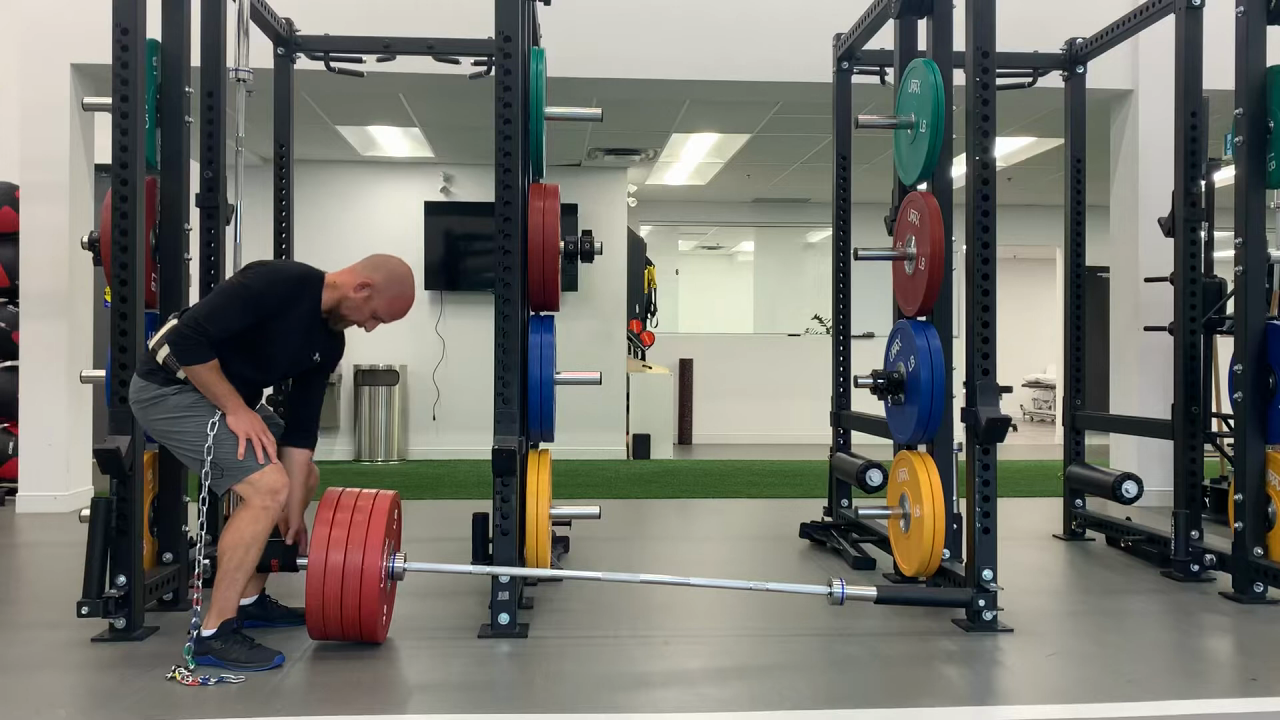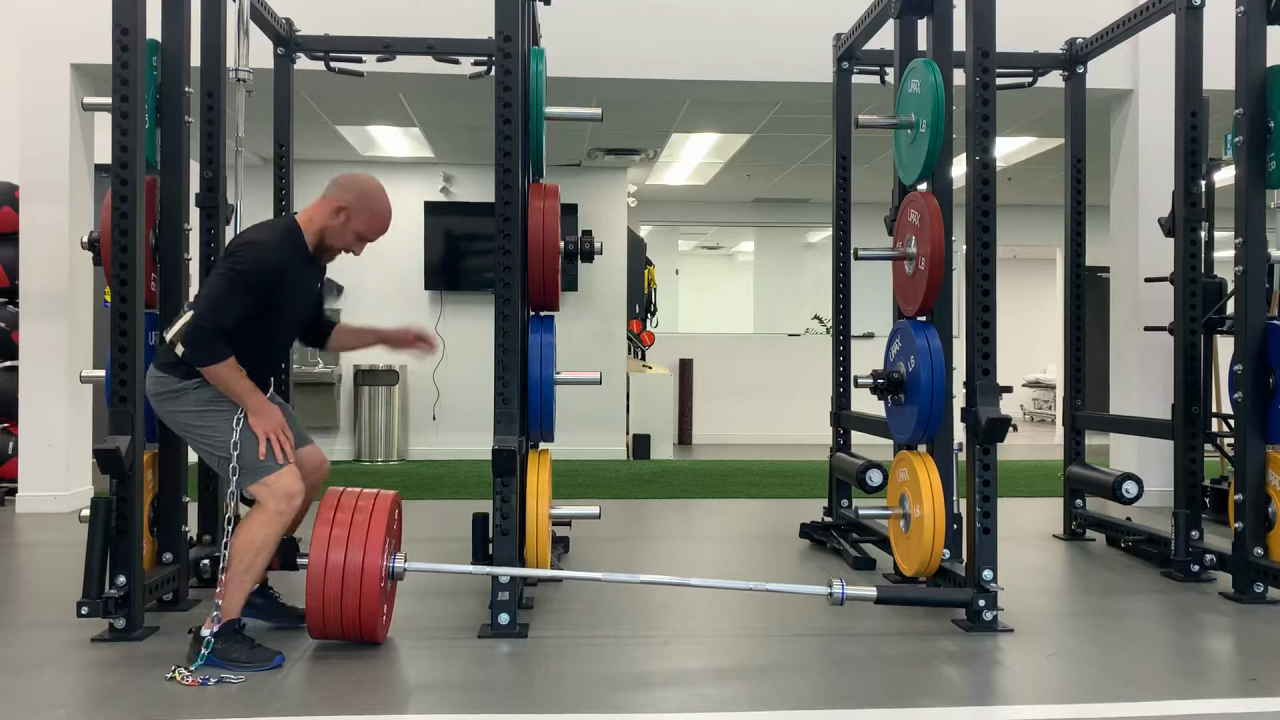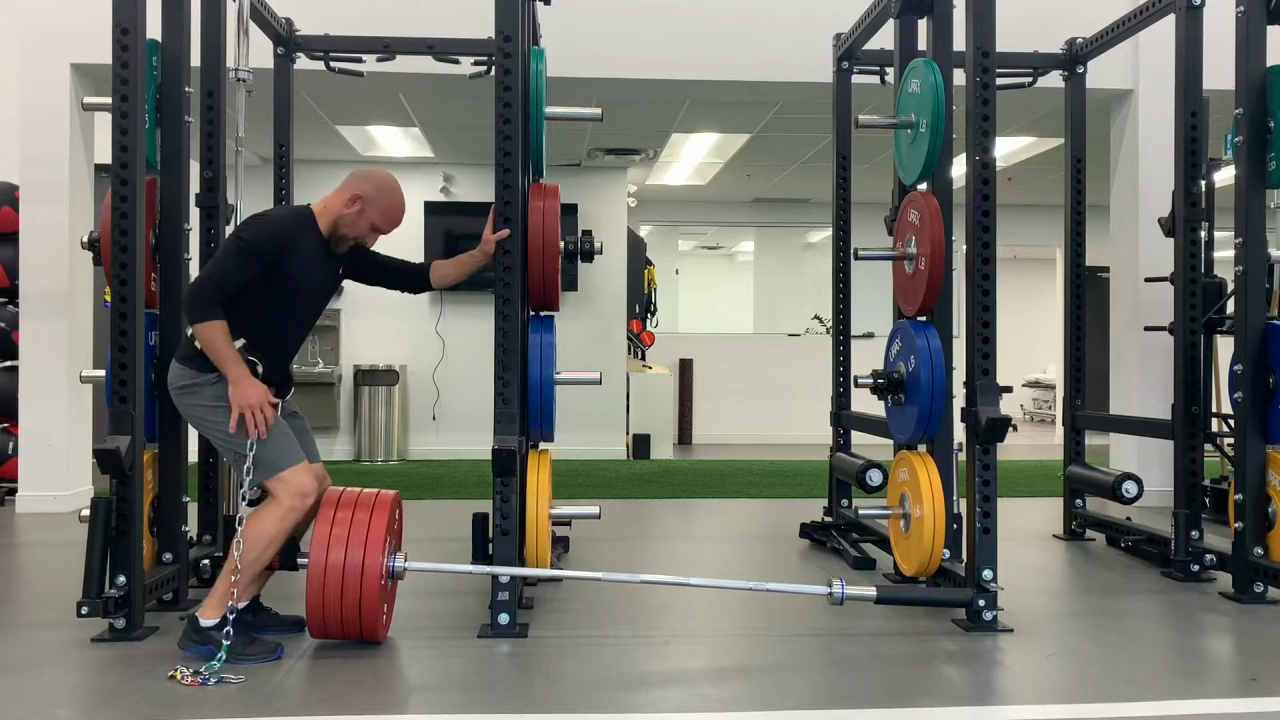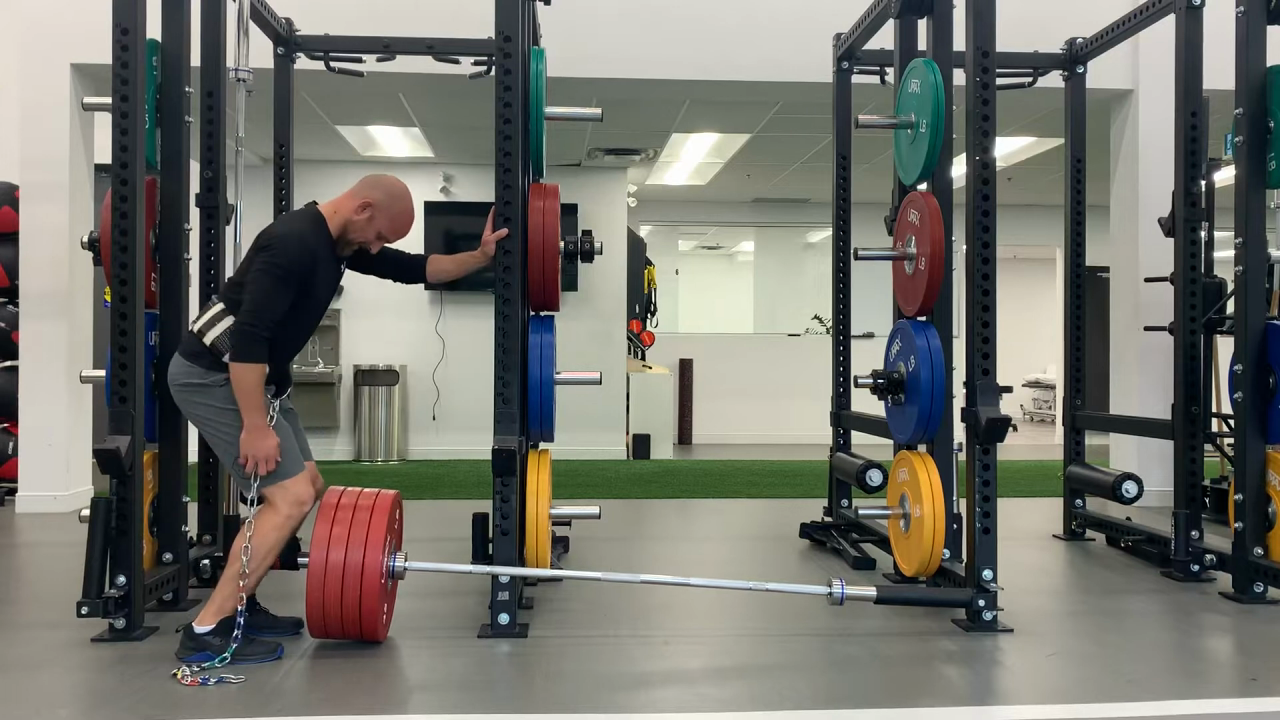
dt=0.4s
person 1, frame 1
left shoulder: (328, 341)
right shoulder: (277, 283)
left elbow: (302, 423)
right elbow: (188, 337)
left wrist: (293, 510)
right wrist: (237, 410)
right hip: (168, 388)
left knee: (303, 477)
right knee: (267, 487)
left ankle: (249, 600)
right ankle: (214, 633)
person 1, frame 2
left shoulder: (312, 260)
right shoulder: (265, 251)
left elbow: (317, 333)
right elbow: (202, 338)
left wrist: (385, 337)
right wrist: (257, 405)
left hip: (240, 380)
right hip: (190, 382)
left knee: (311, 469)
right knee: (283, 492)
left ankle: (250, 589)
right ankle: (216, 634)
person 1, frame 3
left shoulder: (340, 251)
right shoulder: (275, 230)
left elbow: (415, 278)
right elbow: (202, 298)
left wrist: (481, 255)
right wrist: (240, 379)
left hip: (262, 380)
right hip: (212, 378)
left knee: (314, 490)
right knee: (296, 490)
left ankle: (243, 605)
right ankle: (209, 622)
person 1, frame 4
left shoulder: (337, 242)
right shoulder: (295, 241)
left elbow: (411, 269)
right elbow: (248, 335)
left wrist: (480, 257)
right wrist: (256, 426)
left hip: (251, 376)
right hip: (213, 375)
left knee: (306, 487)
right knee: (291, 497)
left ankle: (239, 605)
right ankle: (207, 630)
